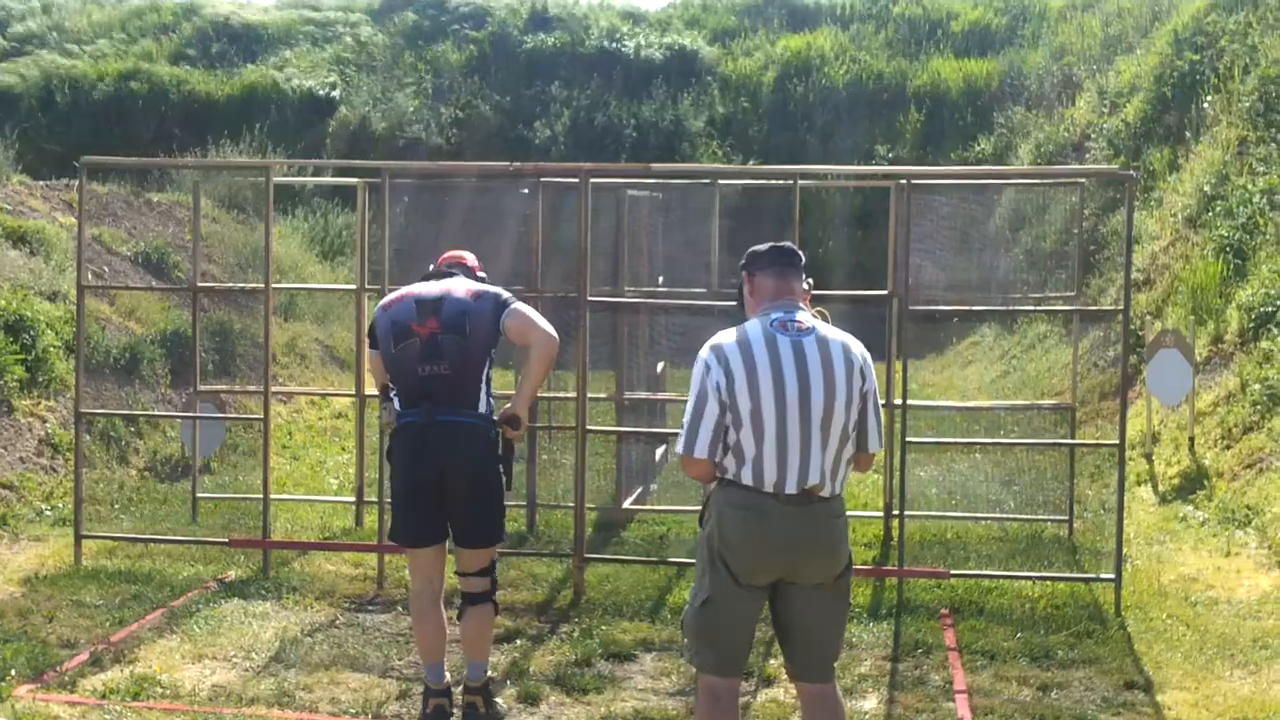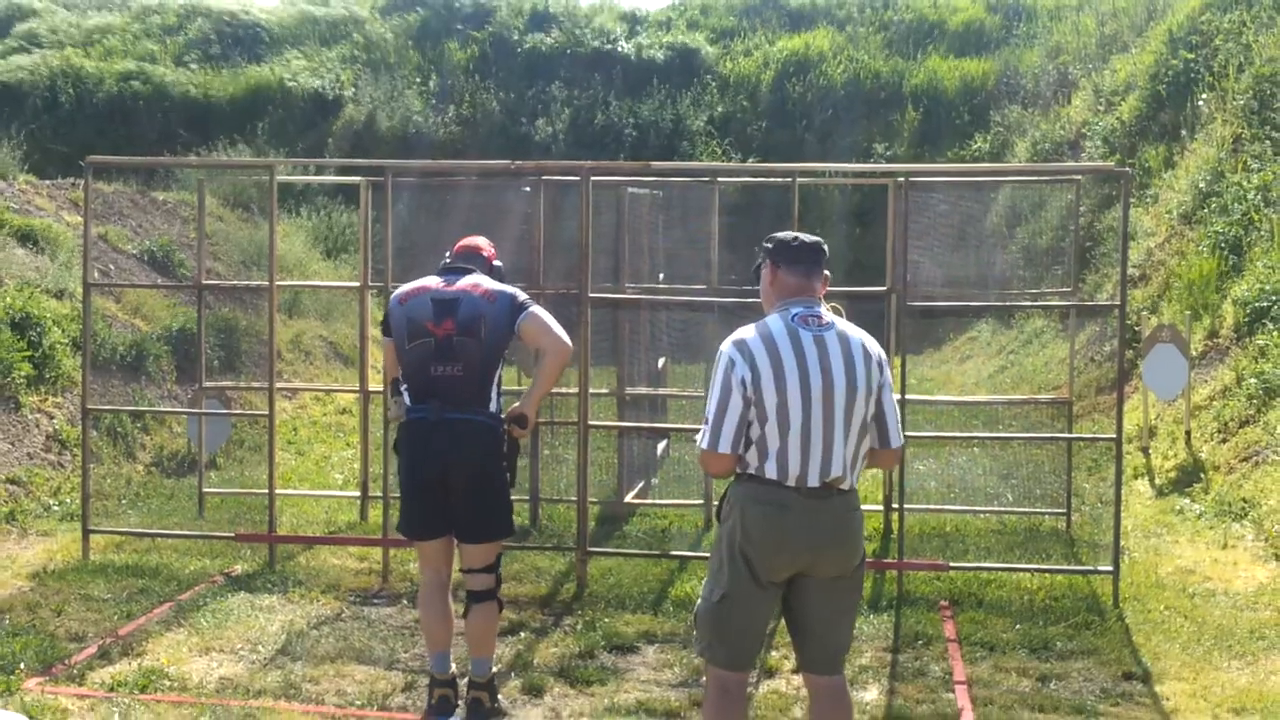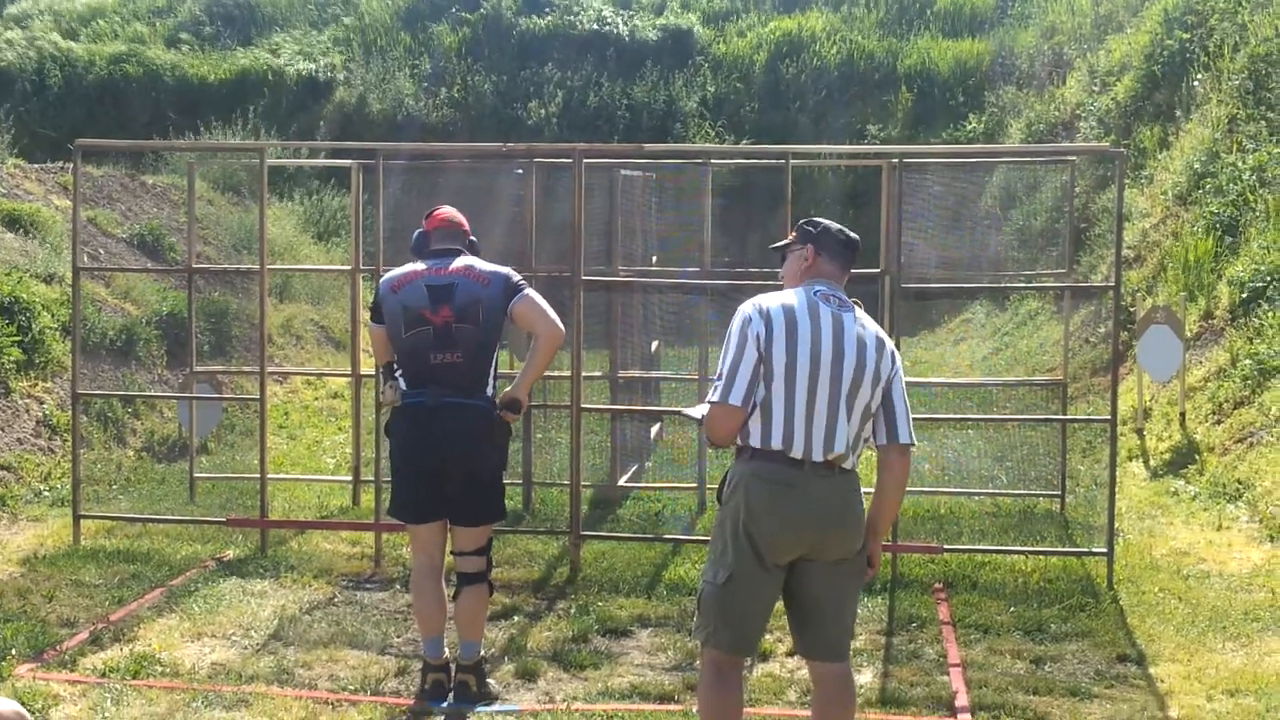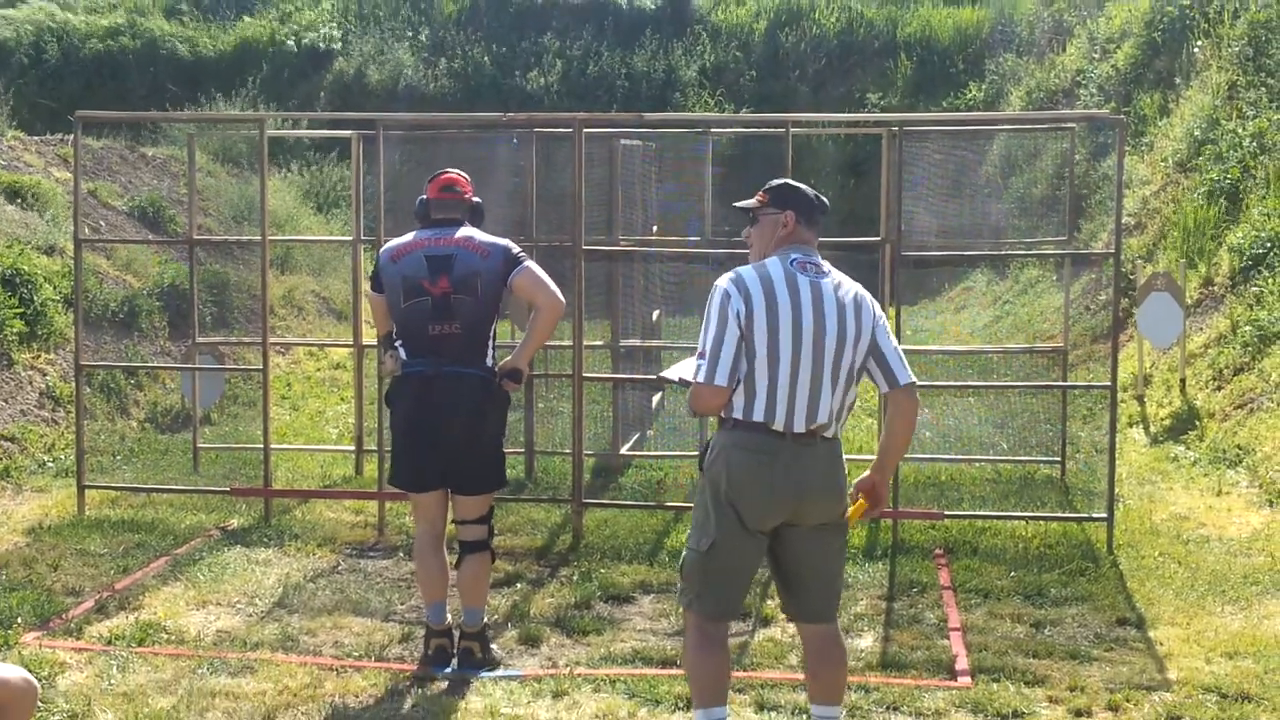
dt=0.7s
person 1, frame 1
left shoulder: (722, 351)
right shoulder: (852, 353)
left elbow: (695, 465)
right elbow: (864, 458)
left hip: (742, 521)
right hip: (820, 525)
left knee: (718, 676)
right knee: (818, 678)
person 1, frame 2
left shoulder: (744, 347)
right shoulder: (866, 349)
left elbow: (717, 463)
right elbow: (890, 454)
left hip: (762, 516)
right hip: (837, 520)
left knee: (727, 669)
right knee: (827, 672)
person 1, frame 3
left shoulder: (761, 313)
right shoulder: (878, 342)
left elbow: (722, 423)
right elbow: (897, 456)
left wrist: (712, 431)
right wrist: (874, 536)
left hip: (763, 493)
right hip: (837, 501)
left knee: (723, 652)
right knee: (830, 658)
person 1, frame 4
left shoulder: (739, 286)
right shoulder: (856, 299)
left elbow: (709, 397)
right elbow: (904, 397)
left wrist: (694, 397)
right wrist: (881, 473)
left hip: (744, 463)
right hip: (818, 467)
left knee: (707, 616)
right knee: (818, 620)
person 2, frame 1
left shoulder: (388, 307)
right shoulder: (487, 297)
left elbow: (381, 381)
right elbow: (545, 338)
right wrist: (521, 404)
left hip: (411, 446)
right hip: (470, 443)
left knee: (425, 582)
right knee: (477, 577)
person 2, frame 2
left shoulder: (402, 298)
right shoulder: (502, 296)
left elbow: (393, 371)
right elbow: (559, 346)
right wrist: (529, 405)
left hip: (418, 441)
right hip: (476, 442)
left knee: (433, 573)
right knee: (482, 575)
person 2, frame 3
left shoulder: (391, 284)
right shoulder: (496, 278)
left elbow: (383, 356)
right elbow: (552, 331)
right wrist: (520, 390)
left hip: (413, 427)
right hip: (474, 426)
left knee: (425, 558)
right knee: (473, 558)
left ankle: (434, 671)
right ankle: (469, 672)
person 2, frame 4
left shoulder: (391, 254)
right shoulder: (496, 250)
left elbow: (382, 324)
right elbow: (552, 301)
right wrist: (519, 360)
left hip: (414, 397)
right hip: (473, 396)
left knee: (427, 526)
right knee: (474, 526)
left ankle: (437, 637)
right ankle: (472, 639)
